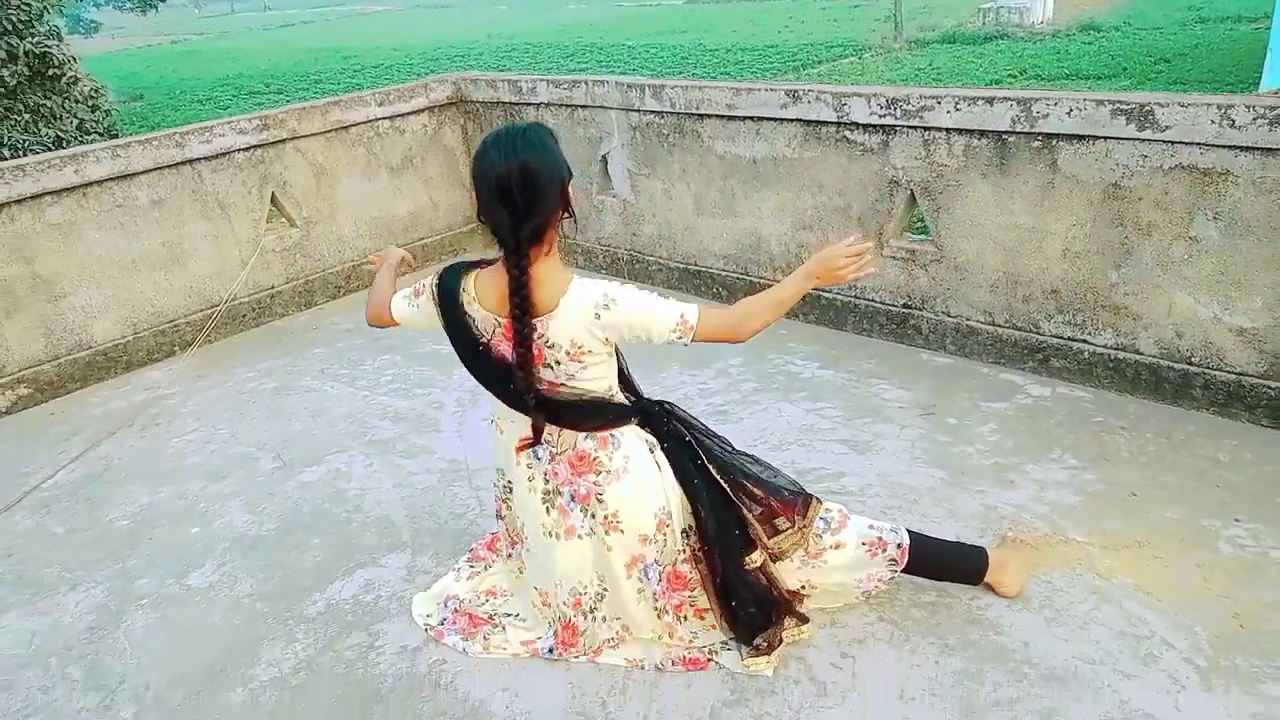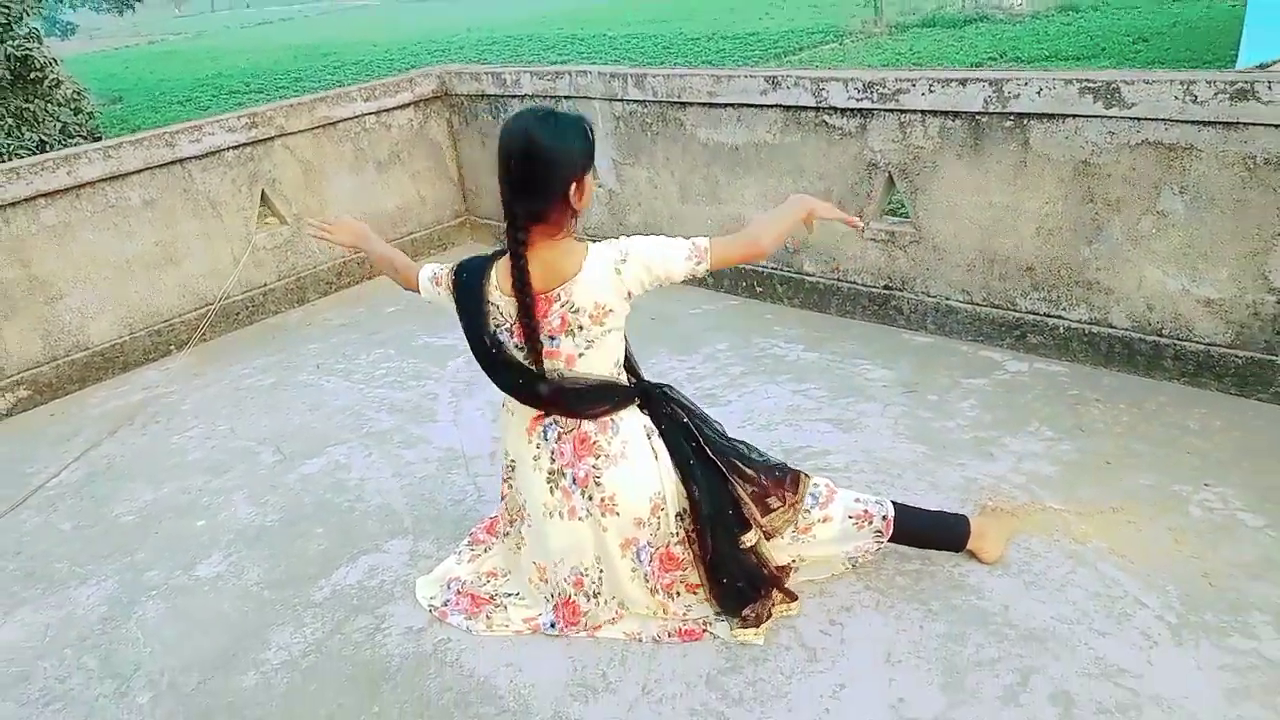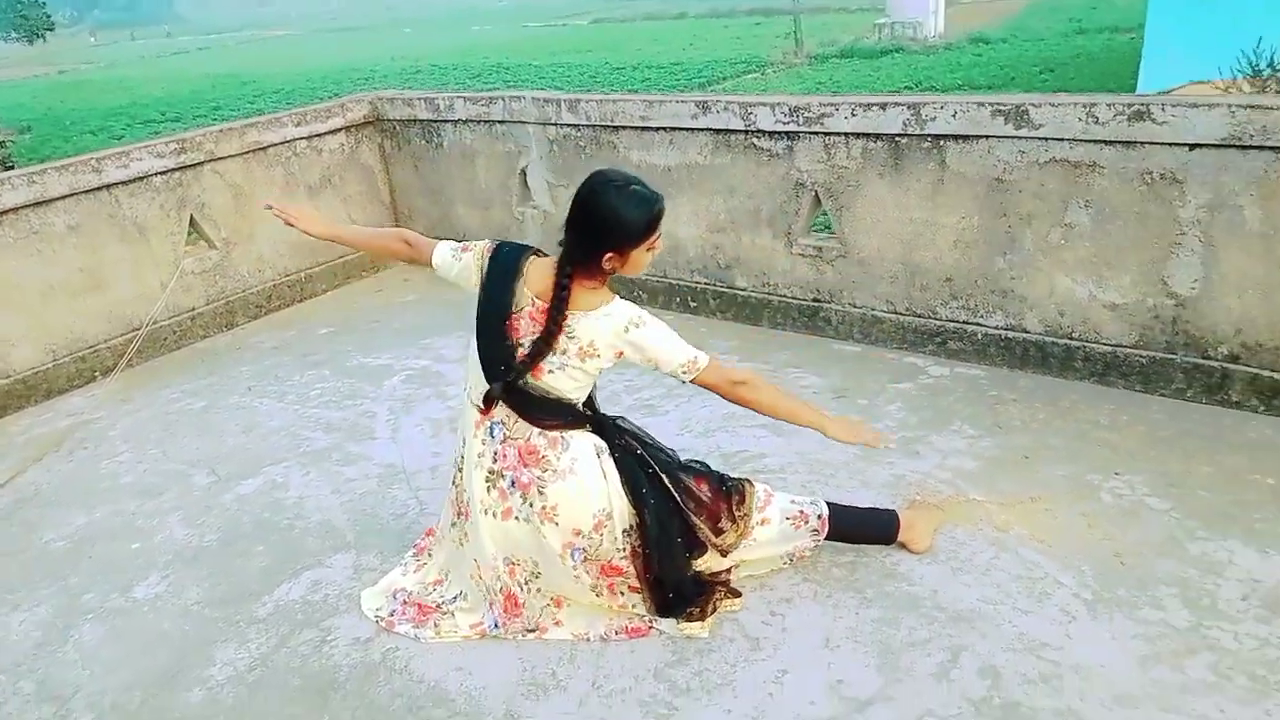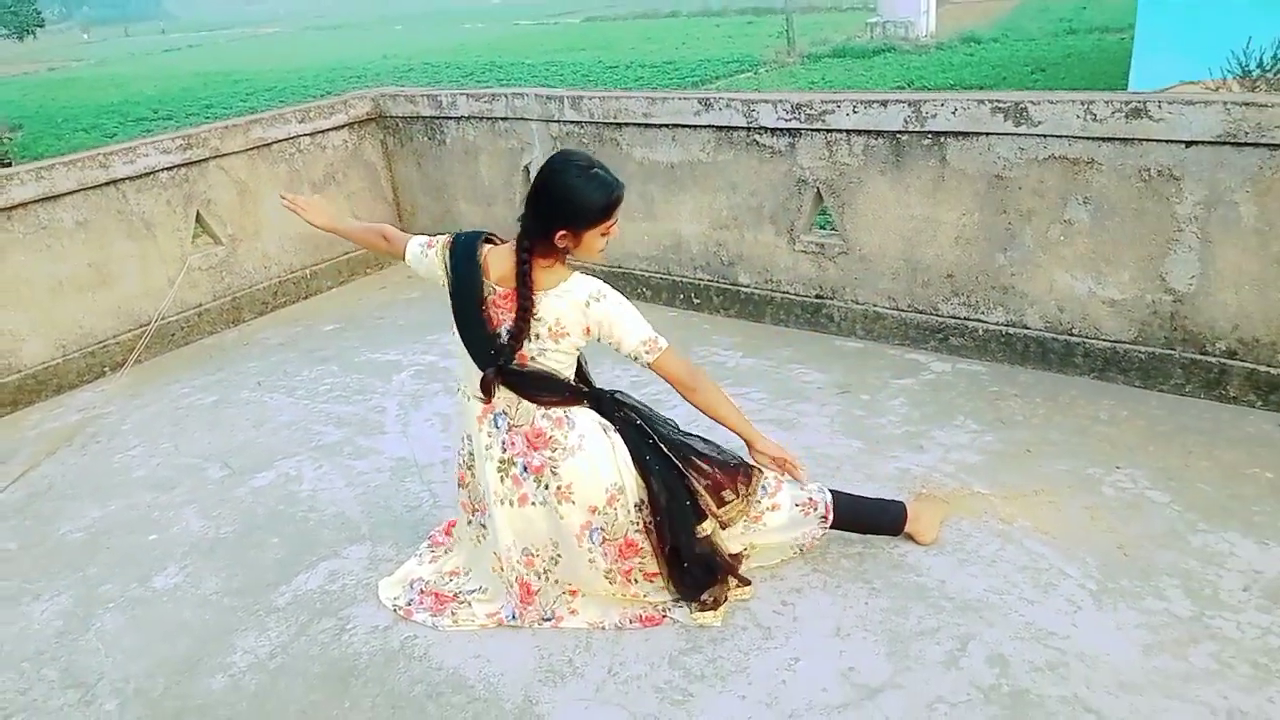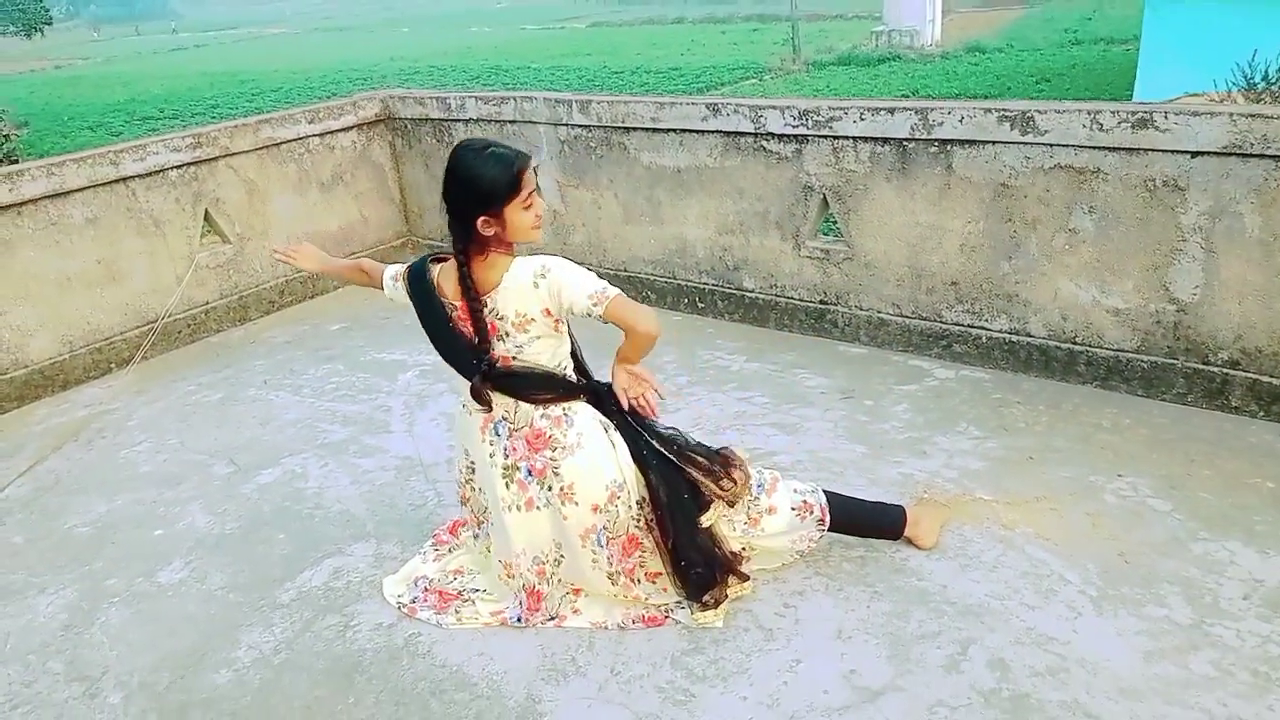
dt=0.4s
person 1, frame 1
left shoulder: (461, 293)
right shoulder: (598, 304)
left elbow: (380, 311)
right elbow: (739, 324)
left wrist: (389, 263)
right wrist: (814, 271)
left hip: (542, 501)
right hip: (623, 485)
right knee: (785, 523)
right ankle: (984, 564)
person 1, frame 2
left shoulder: (480, 282)
right shoulder: (617, 264)
left elbow: (410, 273)
right elbow: (743, 248)
left wrist: (360, 238)
right wrist: (800, 205)
left hip: (546, 480)
right hip: (624, 467)
right knee: (783, 499)
right ankle: (964, 533)
person 1, frame 3
left shoulder: (499, 266)
right shoulder: (622, 325)
left elbow: (411, 245)
right elbow: (732, 384)
left wrist: (323, 227)
right wrist: (831, 422)
left hip: (492, 483)
right hip: (567, 485)
right knee: (725, 505)
right ankle: (894, 526)
person 1, frame 4
left shoulder: (465, 258)
right shoulder: (589, 301)
left elbow: (391, 239)
right elbow: (687, 377)
left wrist: (329, 218)
right wrist: (755, 440)
left hip: (499, 470)
right hip: (574, 462)
right knee: (741, 486)
right ankle: (900, 517)
person 1, frame 5
left shoulder: (427, 282)
right shoulder: (540, 277)
left elbow: (374, 273)
right elbow: (646, 326)
left wrist: (324, 262)
right wrist: (629, 367)
left hip: (503, 466)
right hip: (576, 457)
right knee: (722, 489)
right ankle: (903, 522)
